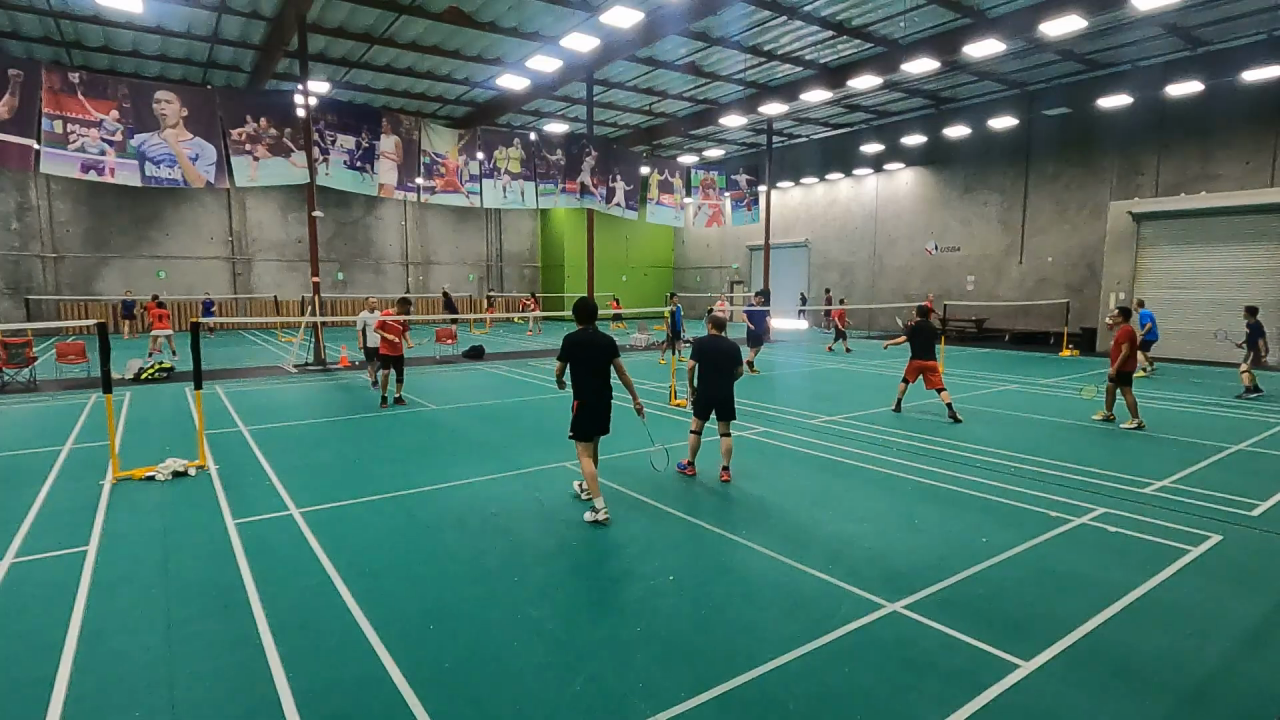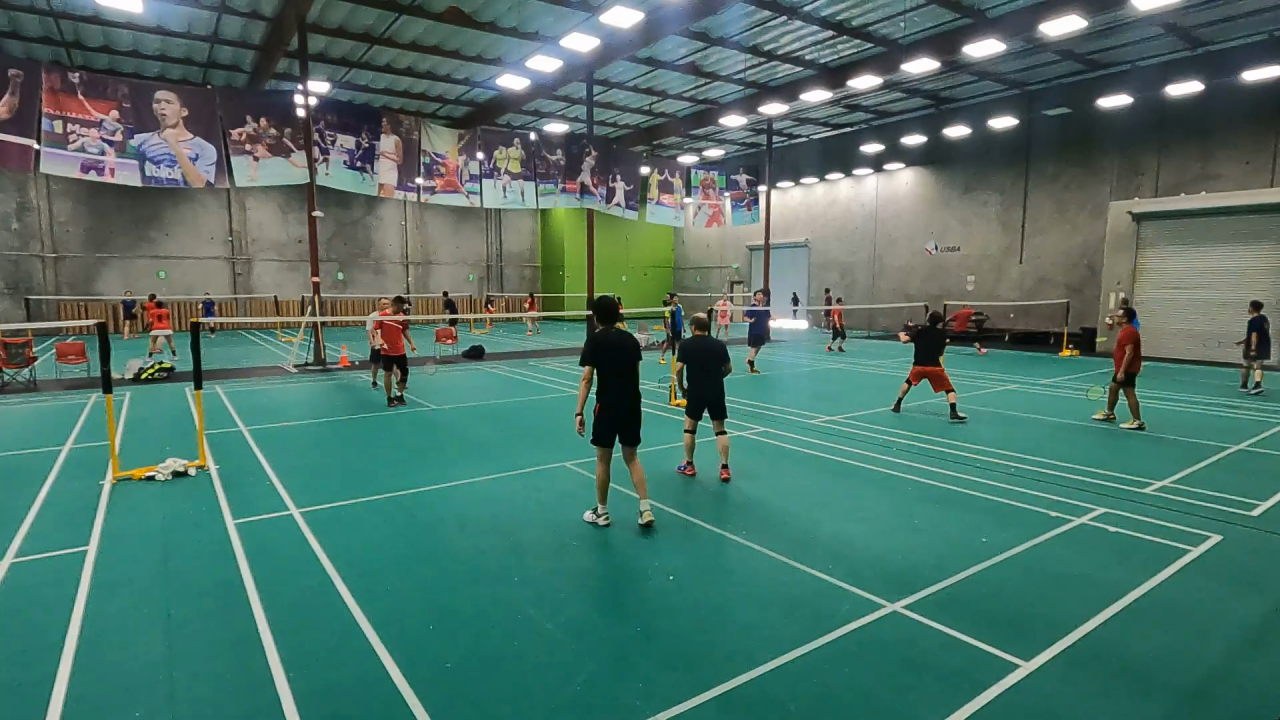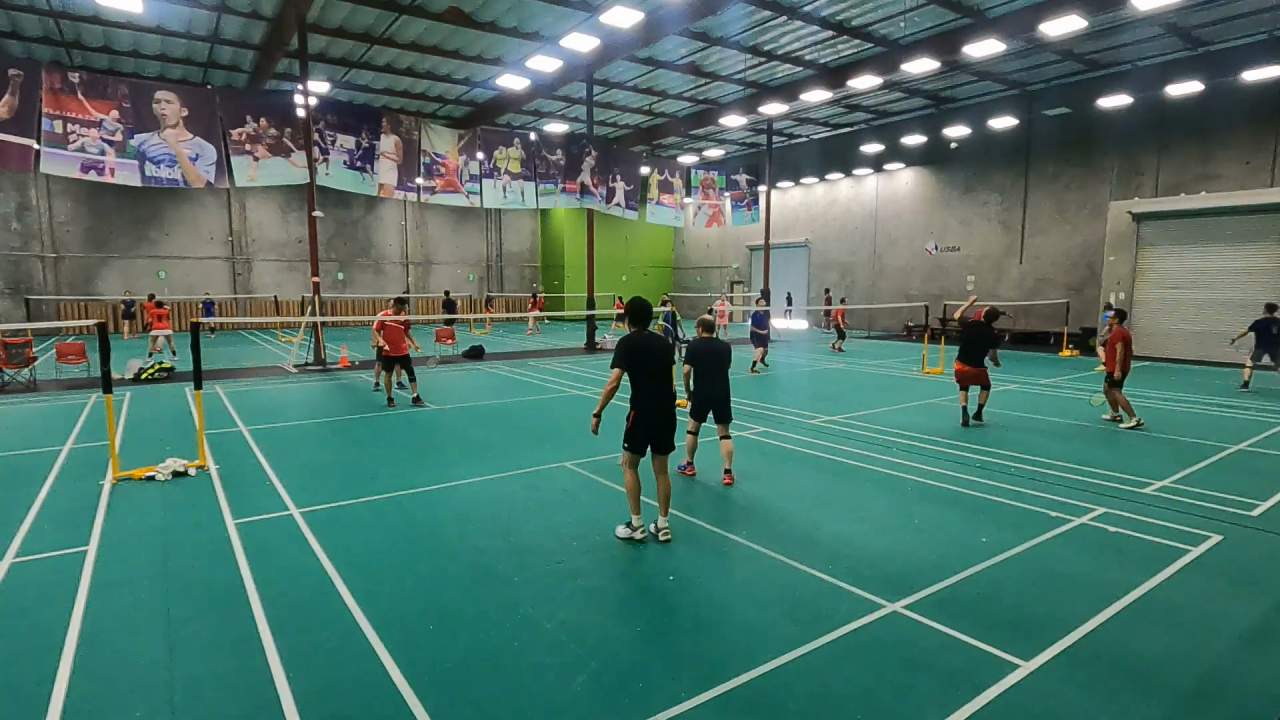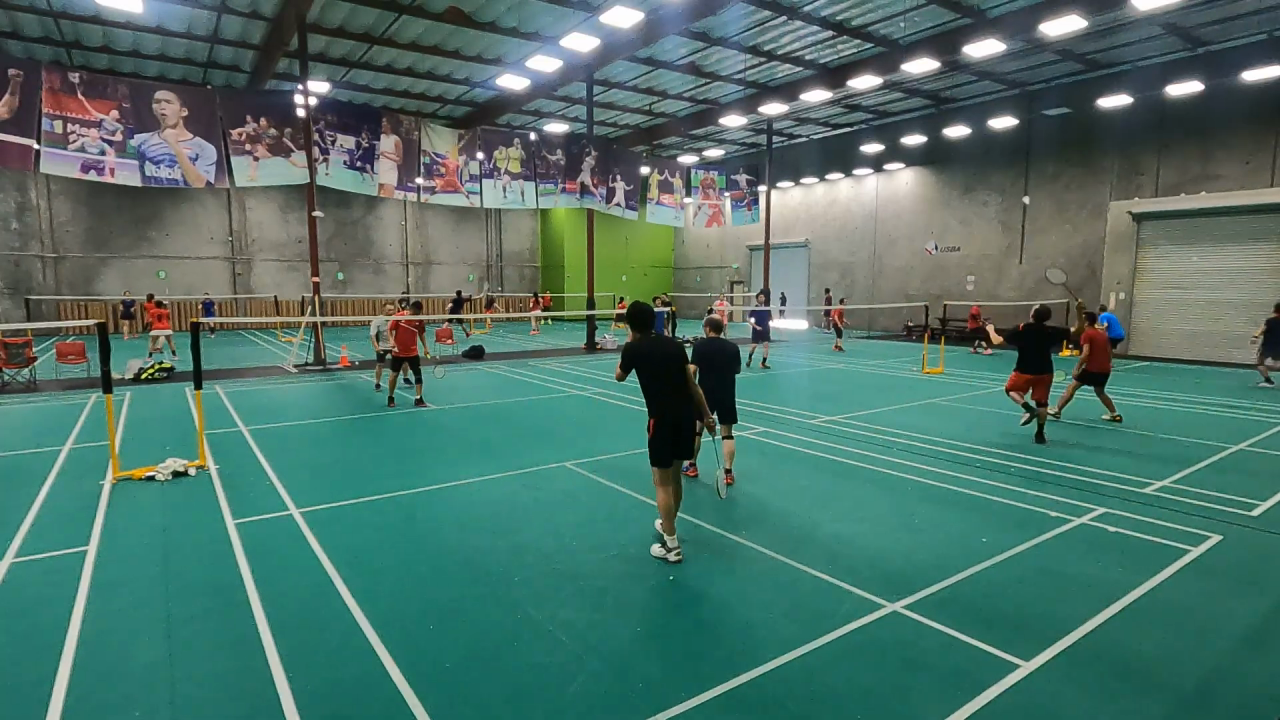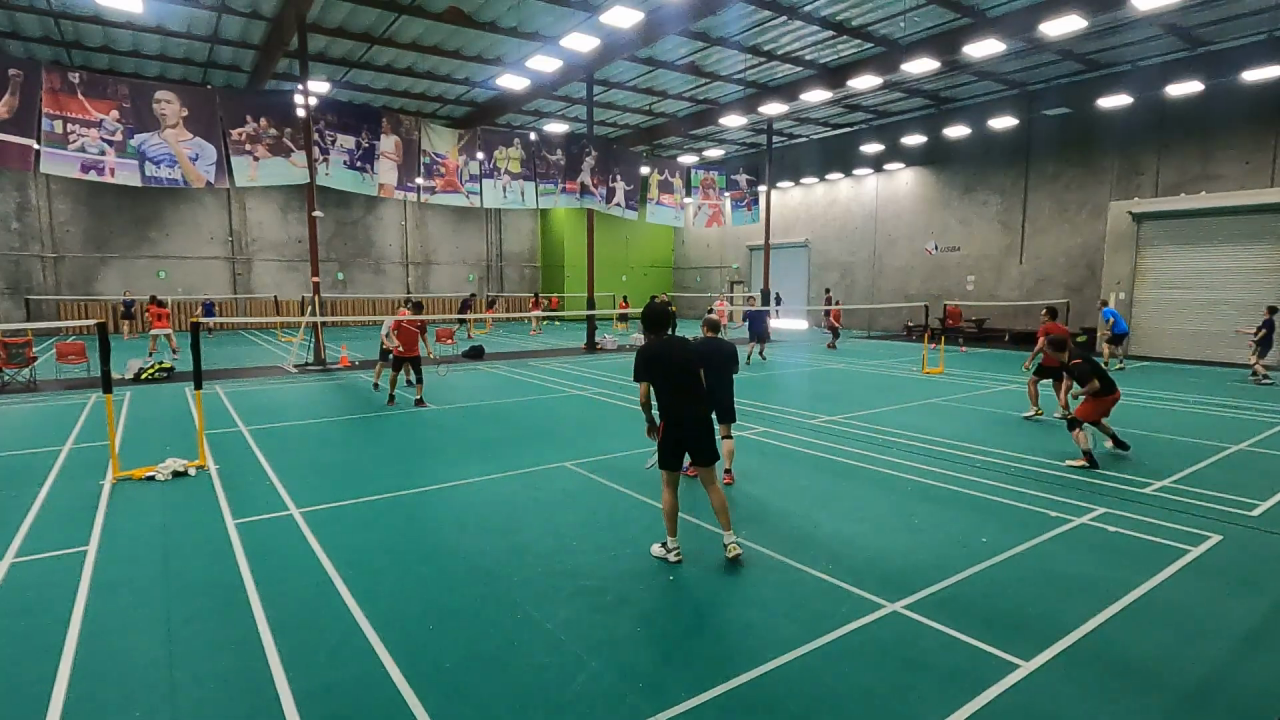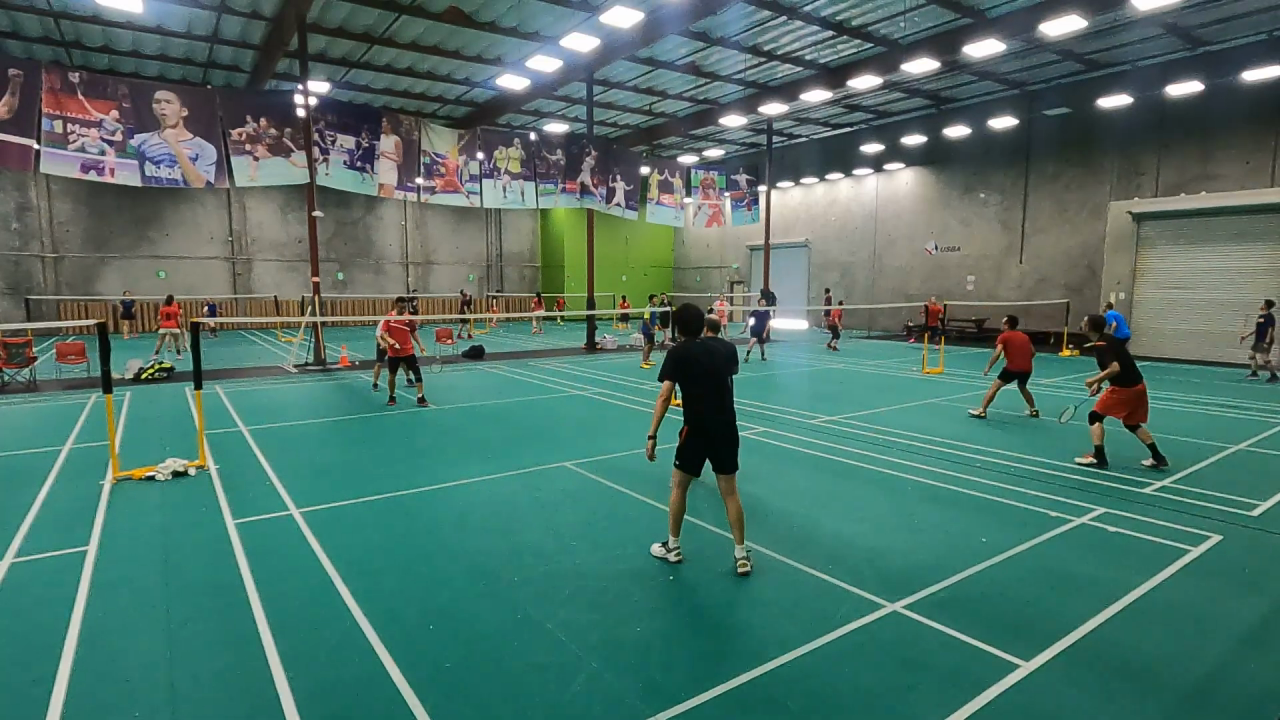
dt=0.4s
person 1, frame 1
left shoulder: (571, 339)
right shoulder: (607, 340)
left elbow: (559, 371)
right elbow: (621, 372)
left wrist: (559, 381)
right wrist: (635, 399)
left hip: (584, 403)
right hip: (604, 402)
left knee: (584, 454)
right knee: (593, 447)
left ankle: (600, 508)
right ankle: (586, 487)
person 1, frame 2
left shoulder: (594, 340)
right shoulder: (631, 339)
left elbow: (586, 377)
left wrist: (579, 411)
left hip: (608, 407)
right hip: (633, 406)
left knee: (603, 461)
right knee: (632, 459)
left ankle: (601, 512)
right ankle: (645, 509)
person 1, frame 3
left shoulder: (627, 343)
right shoulder: (663, 343)
left elbow: (614, 383)
left wrist: (597, 413)
left hip: (643, 413)
right hip: (667, 412)
left knee: (630, 465)
right knee: (662, 469)
left ankle: (636, 524)
right ankle: (663, 525)
person 1, frame 4
left shoulder: (633, 349)
right shoulder: (674, 344)
left elbow: (619, 376)
right elbow: (692, 382)
right wrist: (707, 414)
left hip: (662, 420)
right hip: (687, 416)
left knee: (662, 483)
right knee: (675, 475)
left ankle: (671, 546)
right ankle: (669, 524)
person 1, frame 5
left shoulder: (646, 352)
right shoulder: (688, 345)
left elbow: (644, 397)
right elbow: (702, 384)
left wrist: (650, 423)
left hip: (673, 424)
right hip: (701, 419)
left knee: (669, 486)
right knee: (711, 483)
left ankle: (671, 547)
right ankle: (730, 541)
person 1, frame 6
left shoulder: (678, 353)
right shoulder: (723, 348)
left elbow: (665, 396)
left wrist: (652, 435)
left hip: (696, 428)
right hip: (726, 426)
left knee: (679, 486)
right knee: (730, 492)
left ankle: (672, 547)
right ankle: (741, 556)
